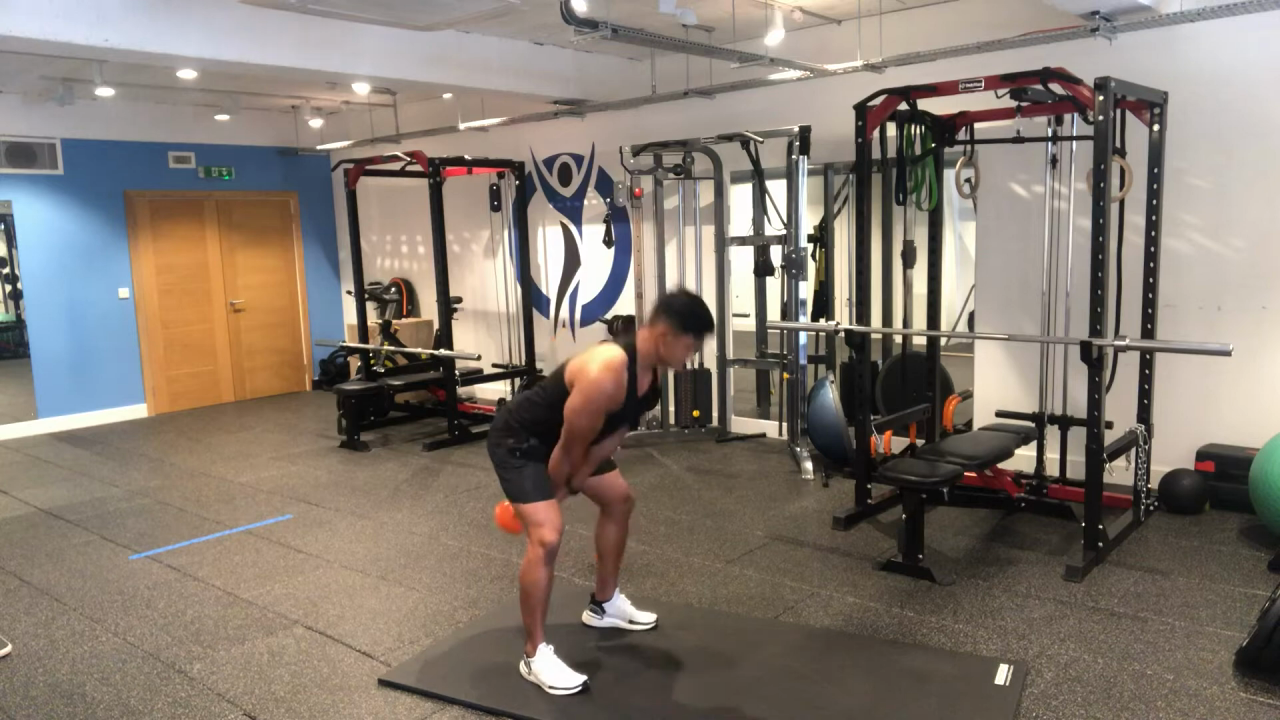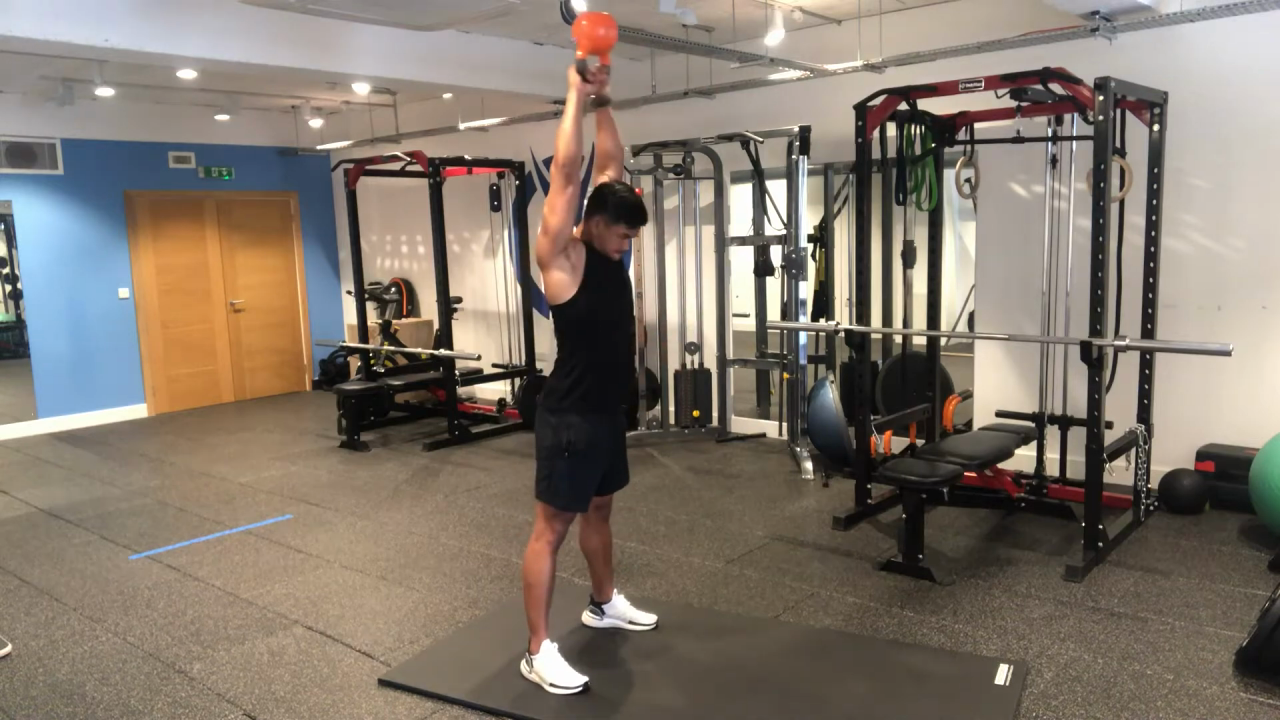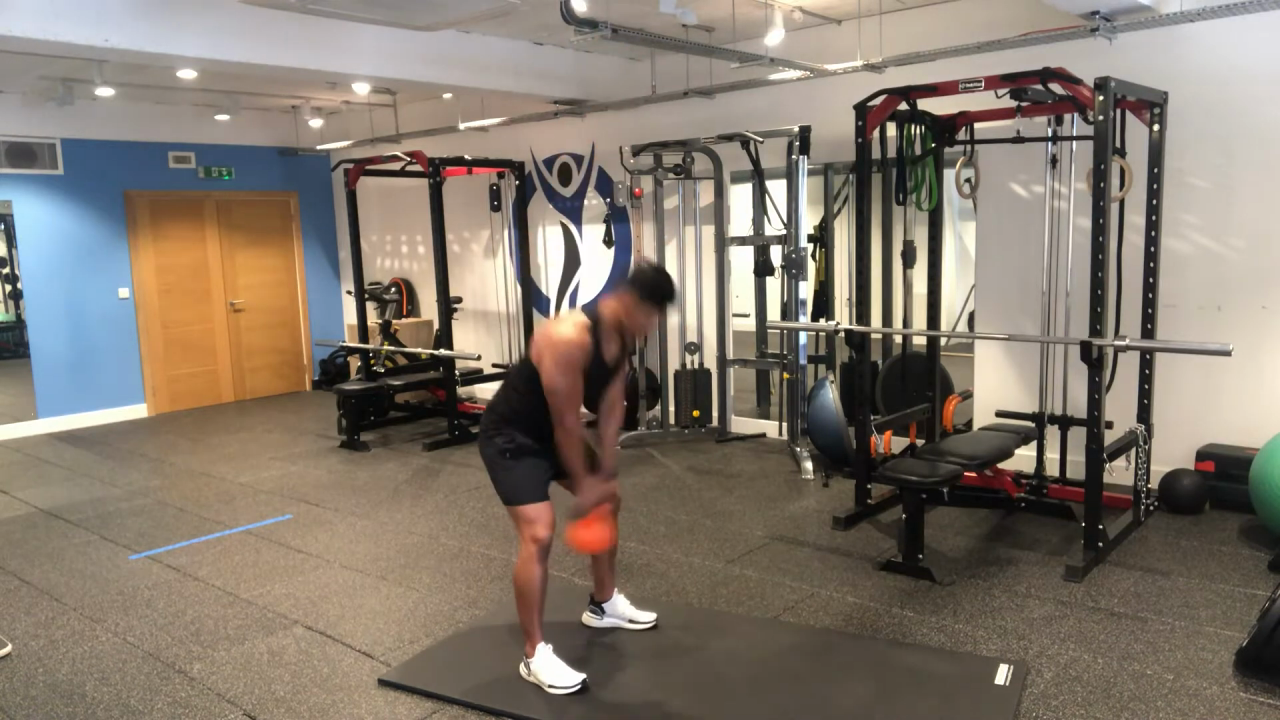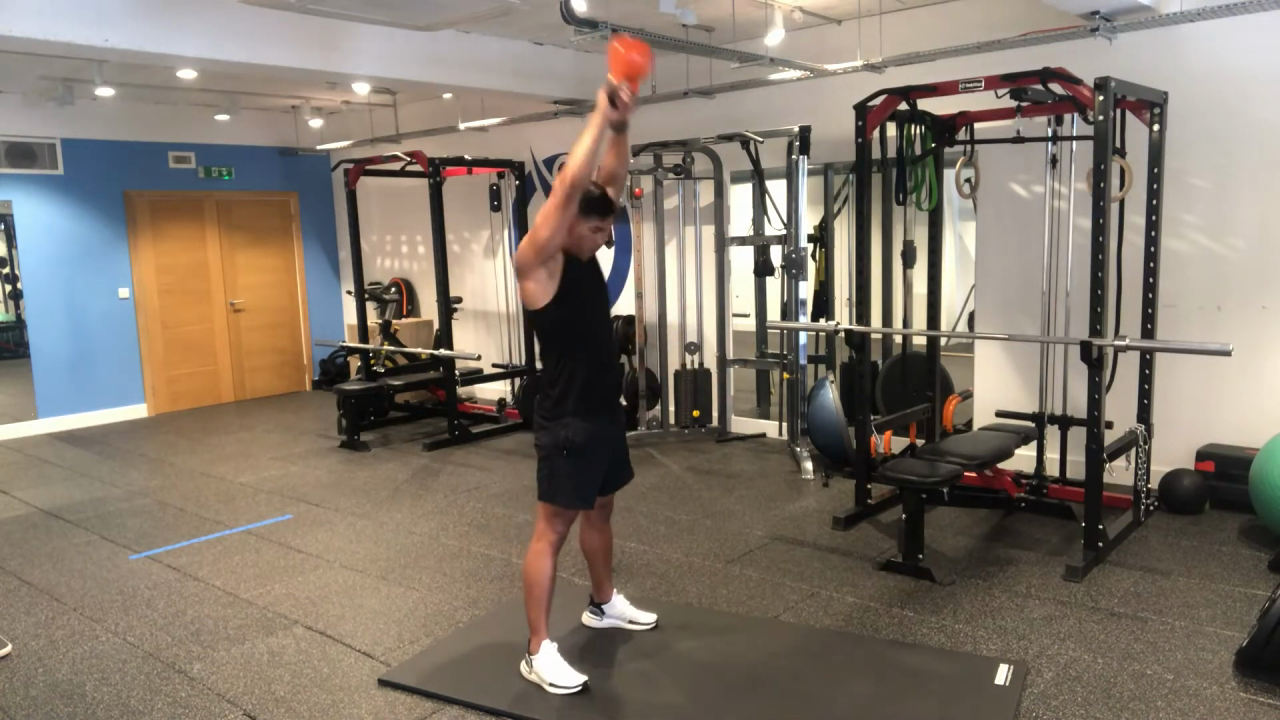
dt=1s
person 1, frame 1
left shoulder: (650, 371)
right shoulder: (605, 375)
left elbow: (610, 436)
right elbow: (570, 447)
left wrist: (574, 480)
right wrist: (555, 488)
right hip: (522, 438)
left knee: (620, 502)
right knee: (547, 536)
left ankle: (605, 603)
right ankle: (535, 655)
person 1, frame 2
left shoulder: (608, 254)
right shoulder: (563, 256)
left elbow: (611, 164)
right elbow: (565, 175)
left wrist: (601, 103)
right wrist: (575, 100)
left hip: (608, 412)
right hip: (570, 417)
left knee: (598, 512)
right knee: (552, 528)
left ankle: (603, 603)
right ankle: (538, 652)
person 1, frame 3
left shoulder: (623, 339)
right shoulder: (570, 338)
left elbow: (610, 408)
right elbow: (567, 423)
left wrist: (605, 473)
right wrist: (582, 485)
left hip: (551, 430)
right hip: (511, 437)
left knee: (607, 497)
right knee: (539, 533)
left ankle: (603, 603)
right ankle: (533, 653)
person 1, frame 4
left shoulder: (584, 255)
right shoulder: (538, 262)
left elbow: (611, 181)
right elbow: (568, 189)
left wrist: (620, 124)
right wrist: (599, 119)
left hip: (605, 411)
right hip: (566, 419)
left knee: (600, 512)
right knee: (553, 528)
left ankle: (604, 604)
right ankle: (537, 652)
